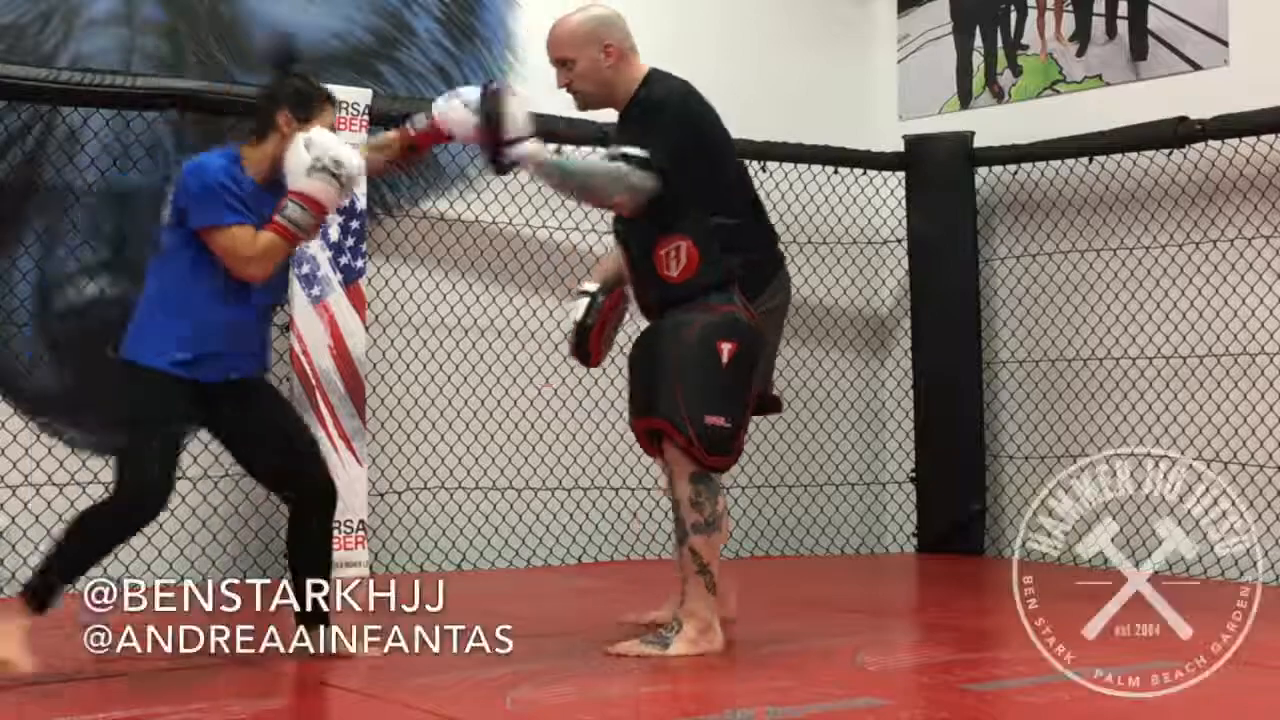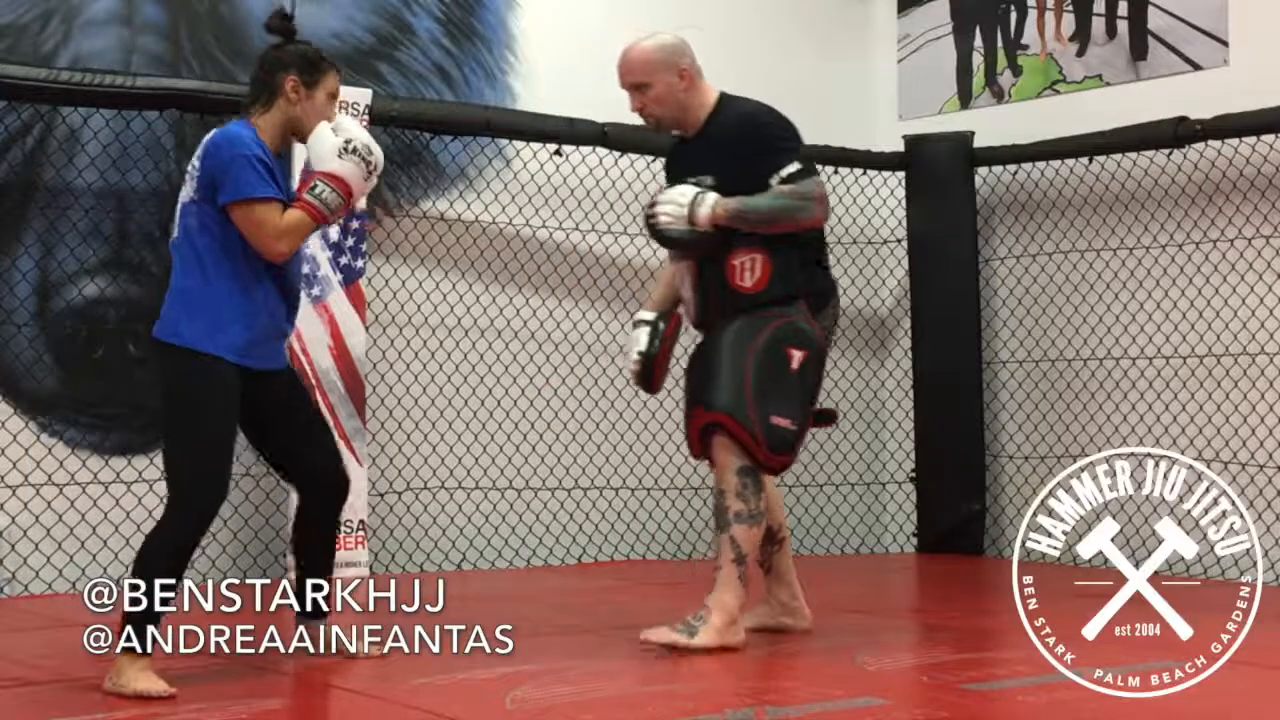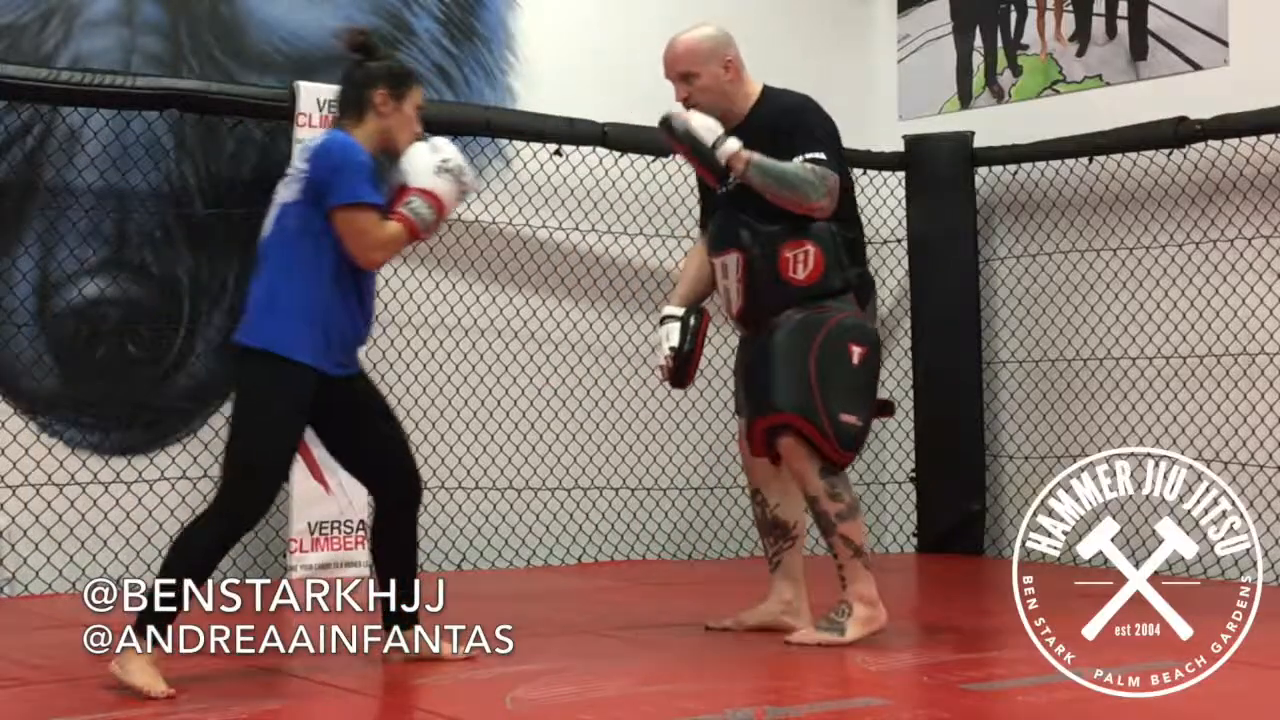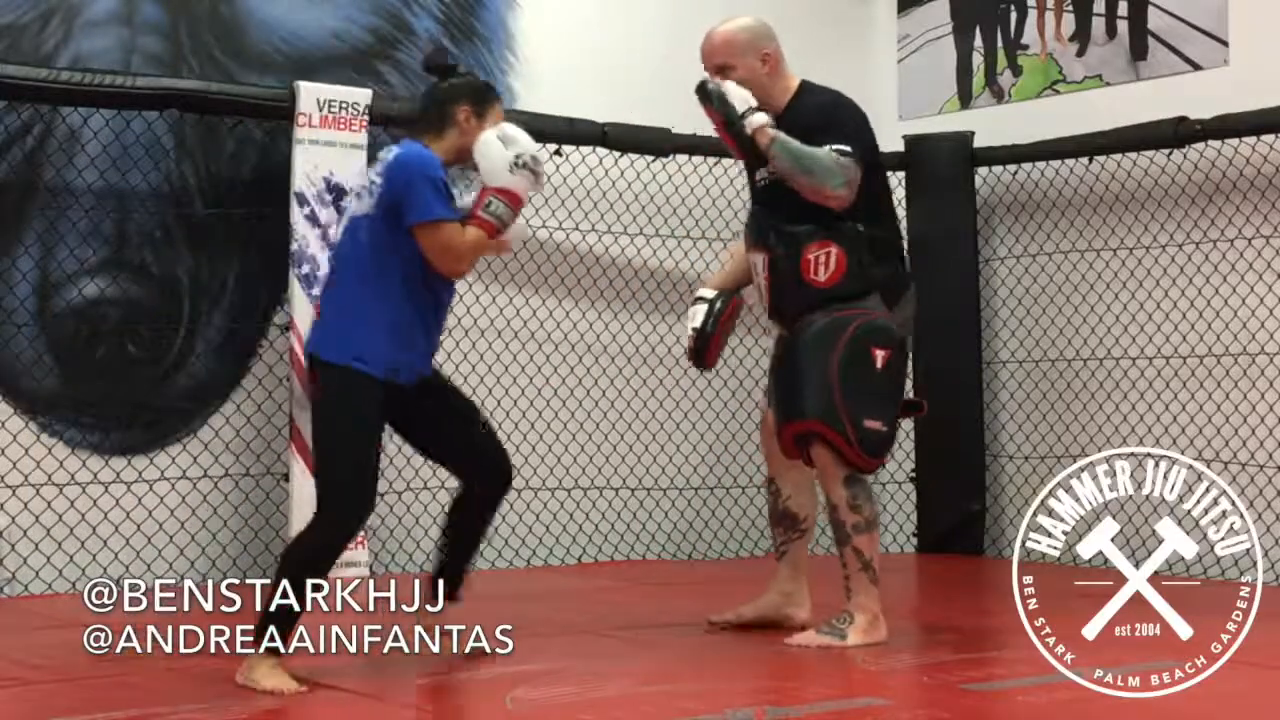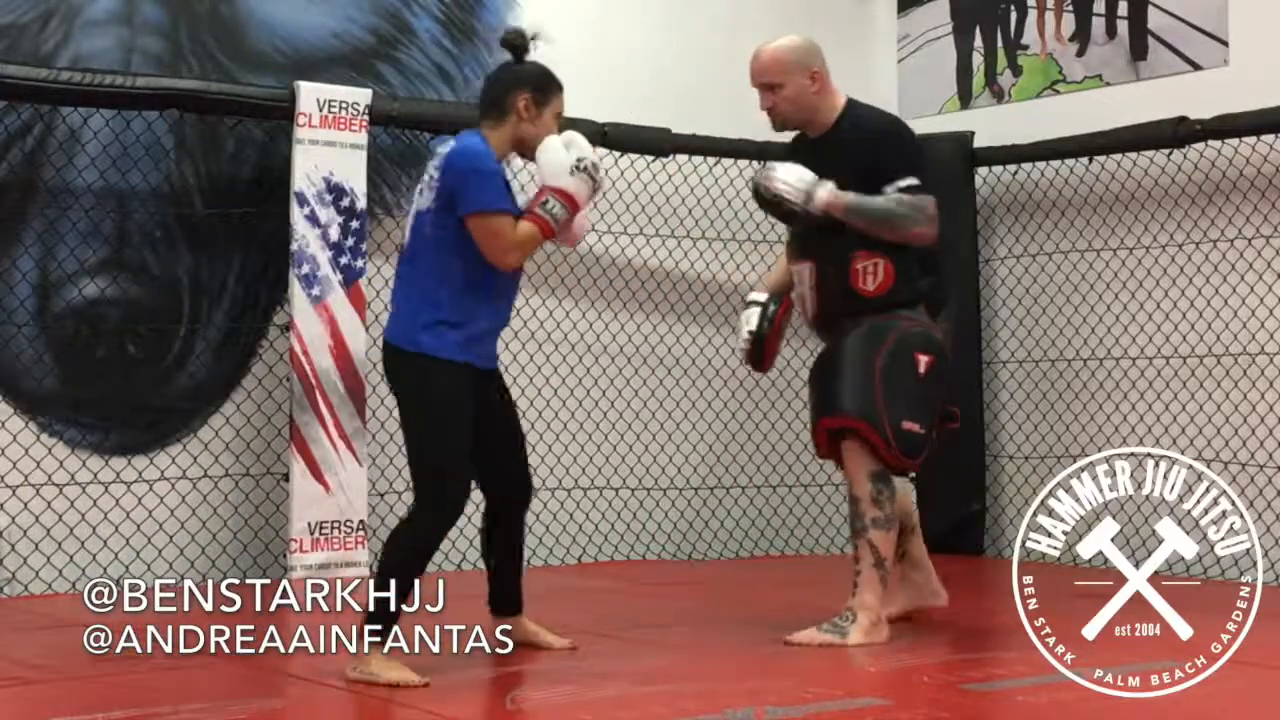
dt=0.4s
person 1, frame 1
left shoulder: (277, 180)
right shoulder: (208, 173)
left elbow: (365, 159)
right elbow: (250, 262)
left wrist: (428, 132)
right wrist: (312, 197)
left hip: (235, 374)
right hip: (165, 365)
left knee: (316, 490)
right knee: (139, 499)
left ankle: (316, 630)
person 1, frame 2
left shoulder: (270, 156)
right shoulder: (233, 145)
right elbow: (274, 241)
left wrist: (329, 195)
right wrist: (333, 181)
left hip: (260, 356)
right hip: (203, 352)
left knee: (327, 481)
right knee: (197, 501)
left ankle: (313, 623)
right ankle: (130, 658)
person 1, frame 3
left shoulder: (342, 160)
right shoulder: (341, 152)
right elbow: (371, 249)
left wrist: (406, 213)
right wrist: (428, 201)
left hip: (330, 363)
right hip: (280, 356)
left knee: (400, 487)
right knee: (241, 503)
left ankle: (402, 627)
right ankle: (139, 646)
person 1, frame 4
left shoulder: (411, 169)
right shoulder: (414, 165)
left elbow: (434, 259)
right elbow: (452, 258)
left wrist: (490, 232)
right wrist: (505, 194)
left hip: (403, 367)
right hip: (351, 363)
left knee: (490, 470)
right knee: (345, 508)
left ankle: (437, 608)
right ankle: (262, 653)
person 1, frame 5
left shoulder: (490, 164)
right shoulder: (470, 159)
left elbow: (507, 240)
right elbow: (505, 251)
left wrist: (560, 209)
right wrist: (561, 196)
left hip: (468, 357)
right hip: (426, 353)
left knee: (512, 485)
right knee: (443, 499)
left ankle: (509, 618)
right ankle: (370, 648)
person 2, frame 1
left shoulder: (667, 105)
right shoulder: (636, 118)
left elbow: (622, 191)
left wrist: (528, 150)
right wrist: (596, 287)
left hip: (732, 300)
right hip: (699, 303)
left knee: (689, 449)
right knee: (676, 443)
left ankle: (699, 623)
right ankle: (708, 591)
person 2, frame 2
left shoulder: (755, 125)
right shoulder: (682, 154)
left elbow: (812, 206)
left wrist: (713, 209)
right wrist: (650, 314)
left hip: (785, 315)
right hip: (736, 321)
left knee: (732, 447)
right knee: (739, 456)
left ankle: (721, 611)
right ankle: (785, 599)
person 2, frame 3
left shoulder: (795, 116)
right shoulder: (715, 149)
left elbow: (820, 198)
right elbow: (714, 242)
left wrist: (730, 152)
right wrist: (676, 308)
left hip: (824, 310)
right hip: (766, 321)
left knee: (800, 448)
right knee: (760, 453)
left ankle: (863, 601)
right ankle: (787, 598)
person 2, frame 4
left shoulder: (829, 112)
right shoulder: (763, 133)
left elbow: (836, 189)
left wrist: (759, 128)
right wrist: (713, 290)
left hip: (855, 310)
right hip: (807, 316)
left knee: (831, 452)
right knee: (780, 439)
left ankle: (865, 614)
right ankle: (788, 593)
person 2, frame 5
left shoulder: (879, 135)
right shoulder: (801, 152)
left elbow: (921, 227)
left wrist: (822, 195)
right wrist: (765, 294)
left hip: (896, 319)
right hip: (850, 325)
left knee: (863, 450)
right knee: (860, 453)
left ankle: (868, 612)
right ankle: (917, 582)
